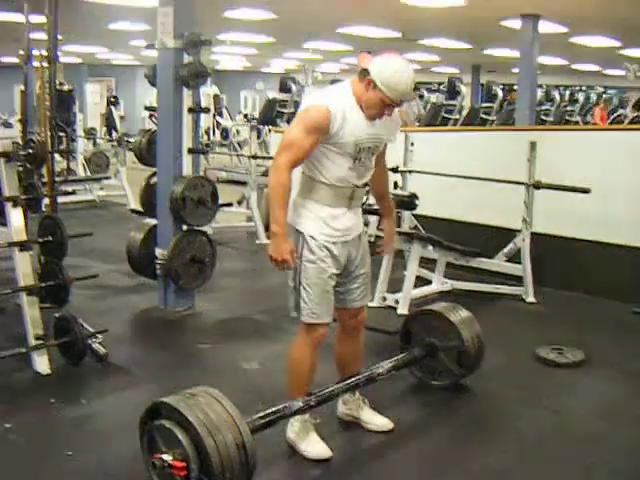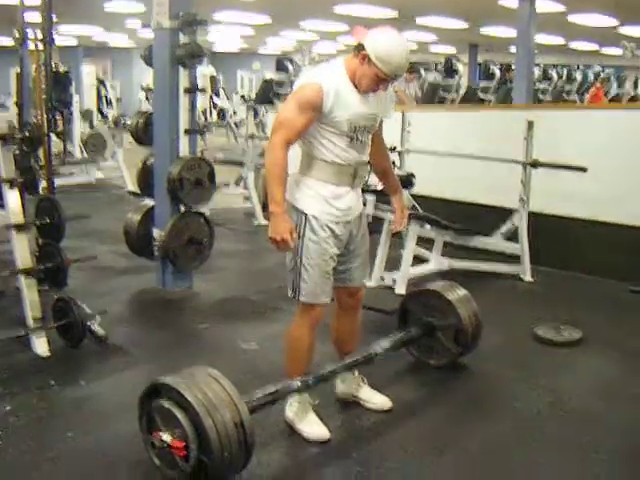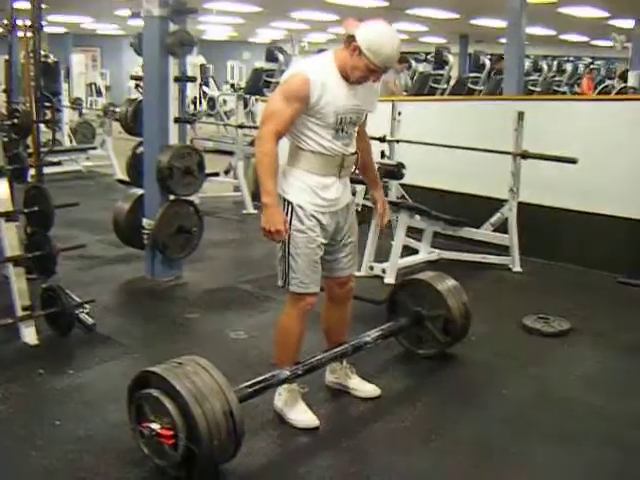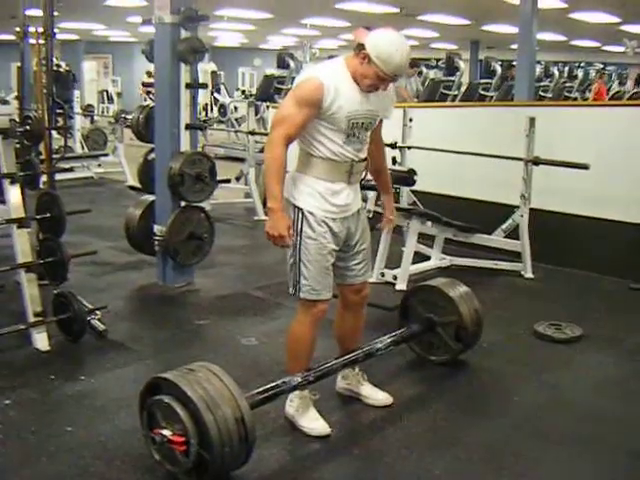
dt=0.4s
person 1, frame 1
left shoulder: (385, 116)
right shoulder: (325, 108)
right elbow: (281, 166)
left wrist: (388, 216)
right wrist: (279, 232)
left hip: (352, 228)
right hip: (315, 229)
left knee: (354, 319)
right knee: (313, 327)
left ankle: (351, 401)
right ankle: (298, 422)
person 1, frame 2
left shoulder: (380, 93)
right shoulder: (319, 85)
right elbow: (278, 144)
left wrist: (396, 193)
right wrist: (278, 211)
left hip: (353, 207)
right hip: (316, 209)
left knee: (352, 298)
right knee: (312, 308)
left ankle: (349, 379)
right ankle: (297, 402)
person 1, frame 3
left shoulder: (367, 85)
right shoulder: (306, 78)
right elbow: (266, 137)
left wrist: (376, 188)
right wrist: (270, 204)
left hip: (341, 198)
right hip: (303, 200)
left knee: (342, 288)
right knee: (301, 298)
left ankle: (338, 369)
right ankle: (286, 391)
person 1, frame 4
left shoulder: (381, 92)
right shoulder: (319, 82)
right elbow: (277, 141)
left wrist: (387, 194)
right wrist: (276, 208)
left hip: (352, 204)
right hip: (313, 206)
left knee: (356, 294)
right knee: (314, 305)
left ankle: (350, 376)
right ankle: (298, 398)
